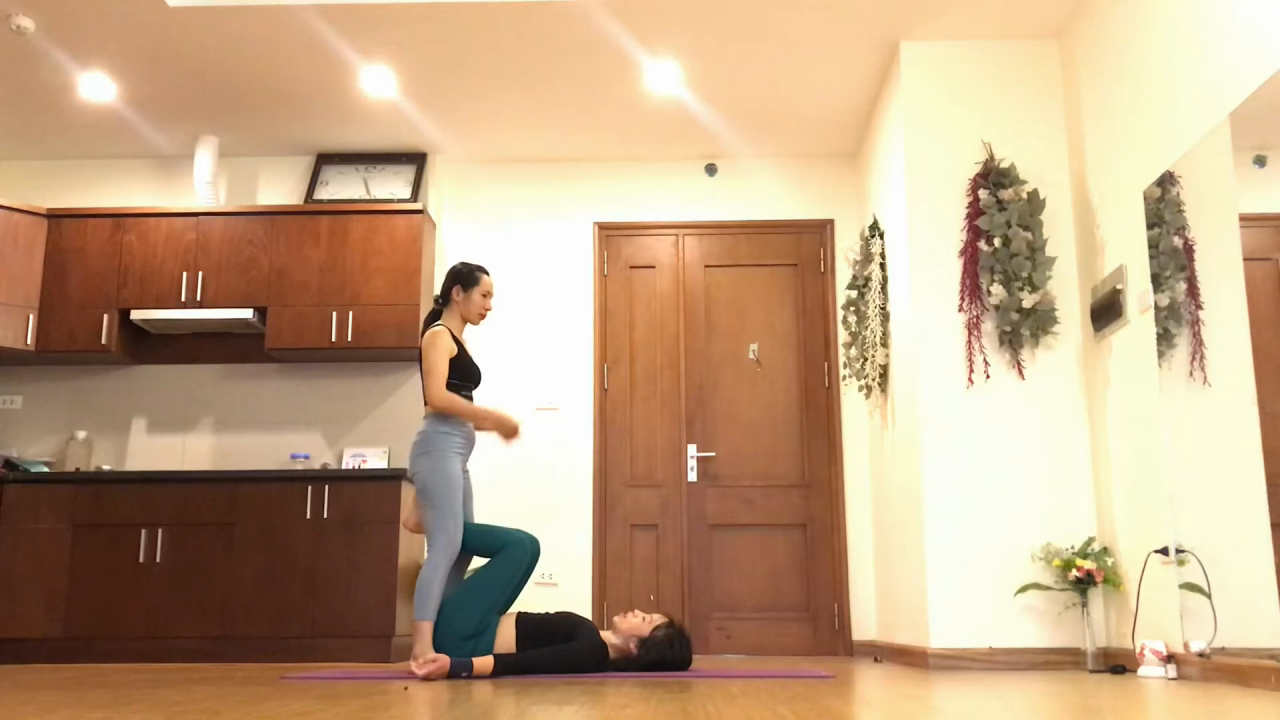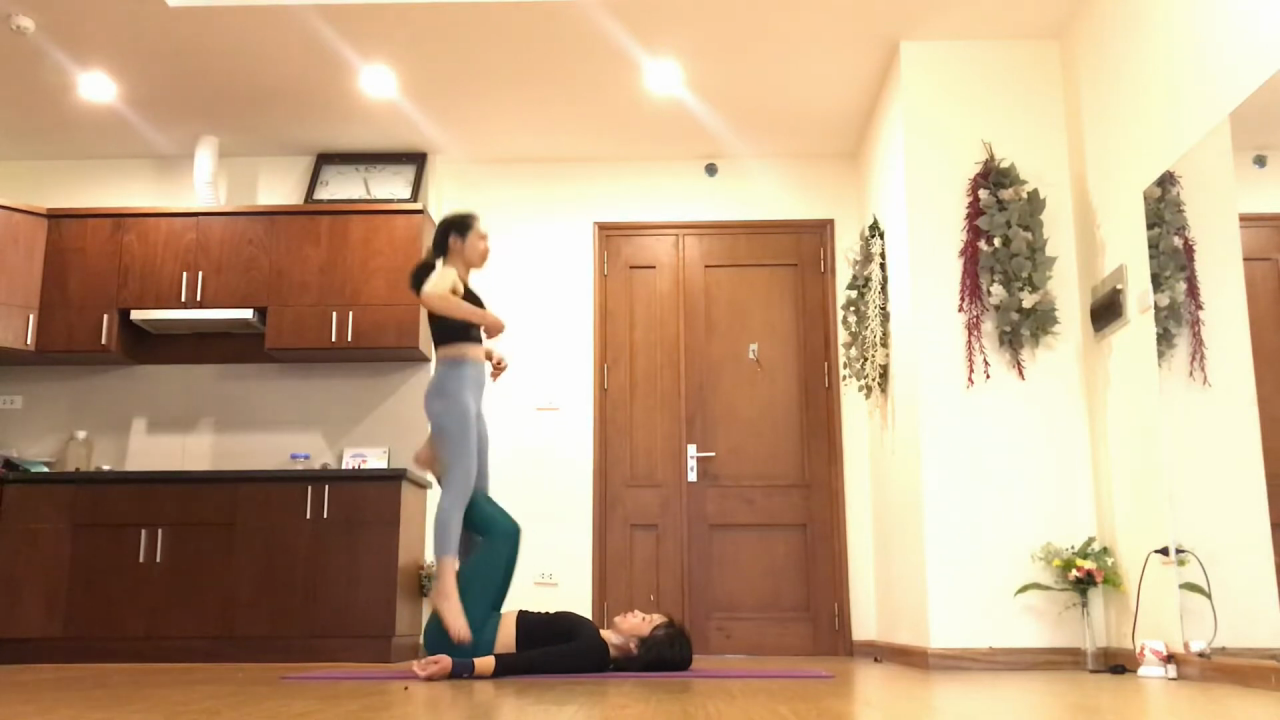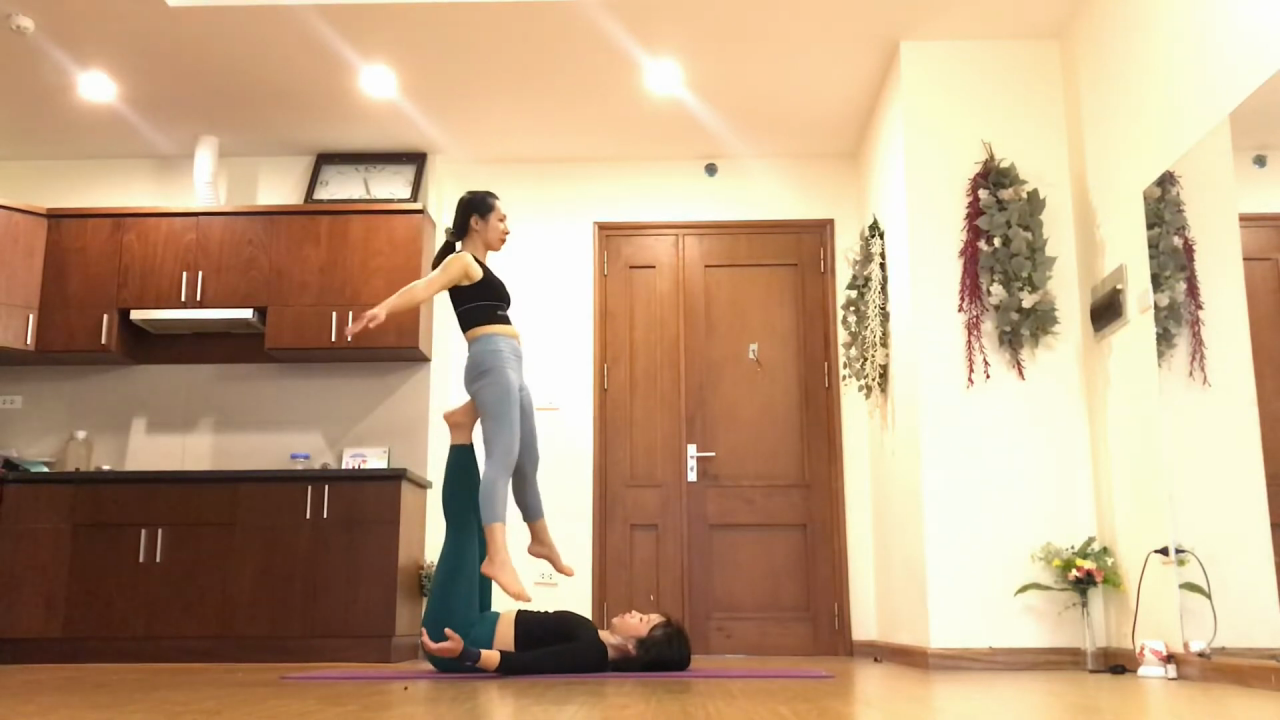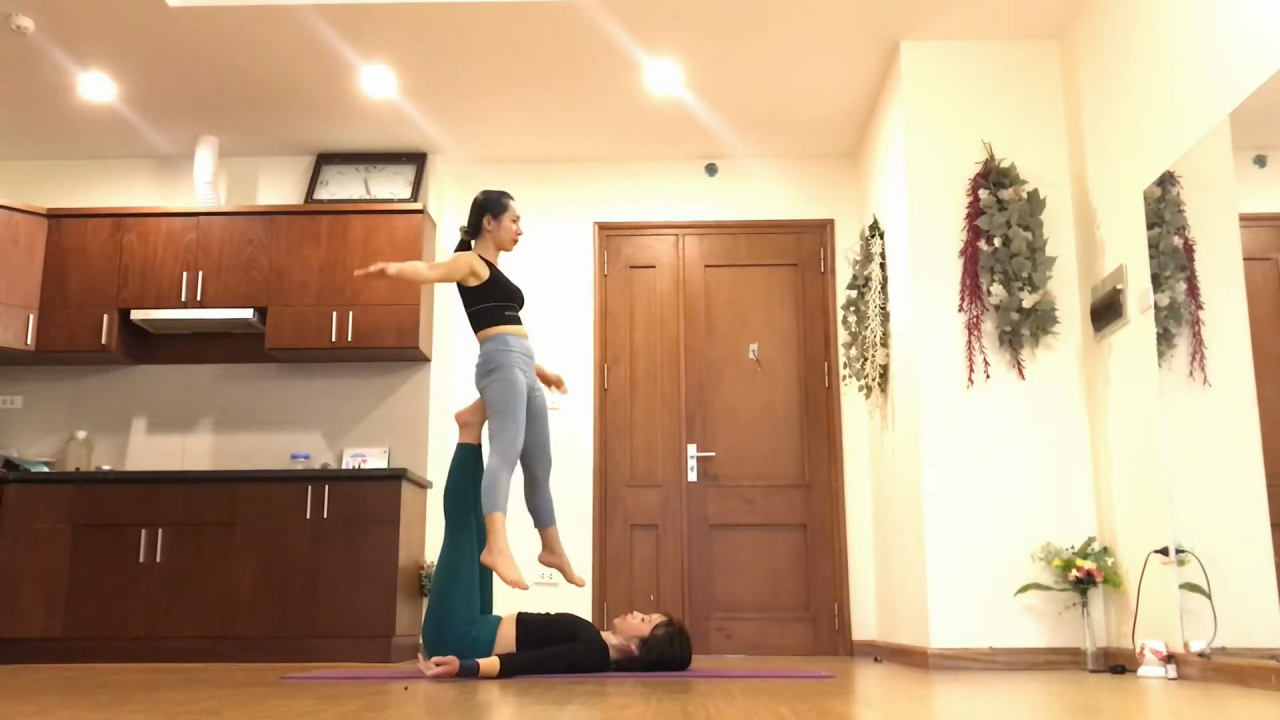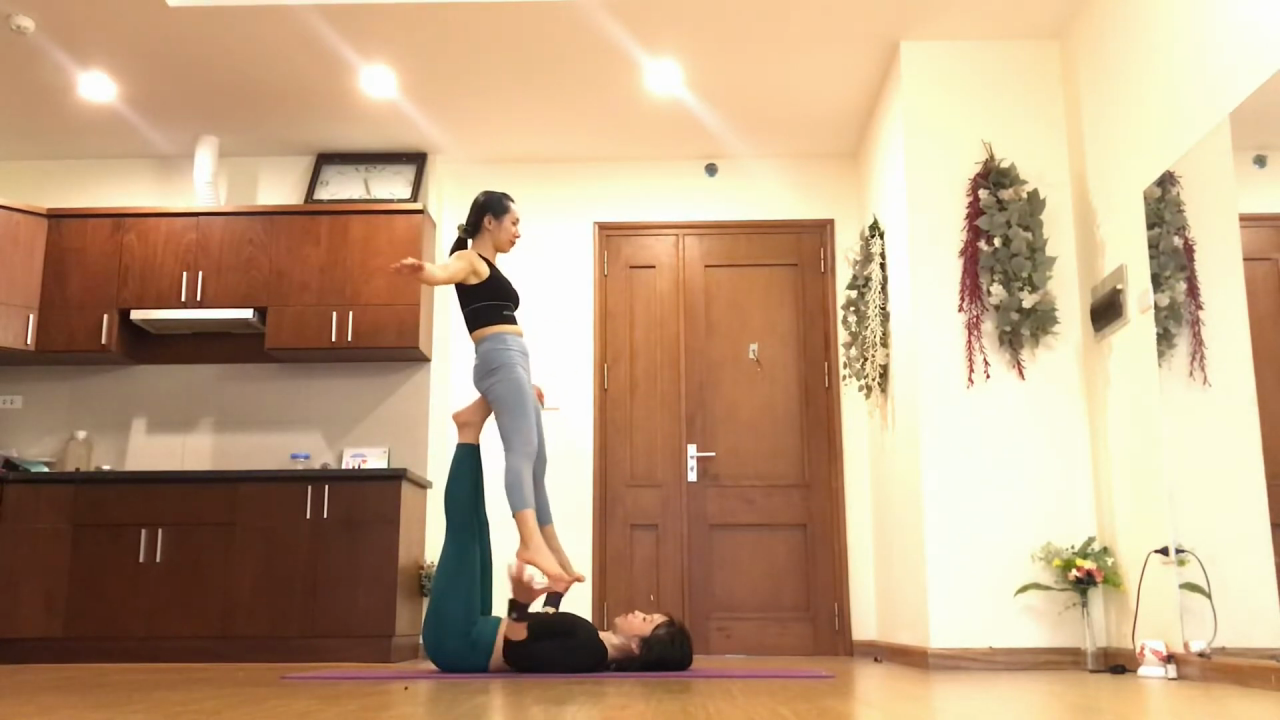
dt=1s
person 1, frame 1
left shoulder: (457, 340)
right shoulder: (438, 334)
right elbow: (436, 396)
left wrist: (489, 421)
right wrist: (493, 417)
left hip: (454, 451)
right hip: (440, 447)
left knee: (462, 549)
right knee: (445, 546)
right ankle: (423, 648)
person 1, frame 2
left shoulder: (462, 285)
right shoulder: (444, 274)
right elbow: (428, 296)
left wrist: (489, 354)
right wrist: (484, 318)
left hip: (468, 393)
right hip: (453, 387)
left knee: (478, 495)
right knee: (460, 487)
left ankle: (457, 583)
right ankle: (446, 588)
person 1, frame 3
left shoulder: (480, 269)
right shoulder: (462, 261)
right elbow: (423, 288)
right wrist: (383, 308)
left hip: (508, 365)
right hip: (492, 361)
left knee: (526, 462)
right knee: (502, 458)
left ankle: (541, 539)
right ankle: (497, 556)
person 1, frame 4
left shoulder: (495, 273)
right shoulder: (471, 262)
right elbow: (428, 270)
left wrist: (541, 370)
right wrist: (393, 267)
left hip: (520, 368)
right hip: (502, 363)
left knee: (539, 465)
right knee: (507, 450)
left ankle: (552, 548)
right ankle: (497, 545)
person 1, frame 5
left shoulder: (490, 270)
right shoulder: (470, 259)
right elbow: (441, 273)
right wrist: (420, 269)
left hip: (513, 362)
right hip: (501, 360)
left knee: (535, 459)
right knee: (523, 449)
left ankle: (549, 544)
right ankle: (531, 542)
person 2, frame 1
left shoulder: (592, 653)
right shoulder: (594, 642)
left elbow: (519, 664)
left wrist: (456, 666)
left hip: (463, 640)
right hip: (475, 637)
left knee: (521, 546)
right knee: (524, 547)
person 2, frame 2
left shoulder: (593, 653)
right shoulder: (595, 641)
left elbow: (522, 663)
left wrist: (458, 666)
left hip: (461, 639)
right hip: (472, 635)
left knee: (502, 532)
right knee: (503, 533)
person 2, frame 3
left shoulder: (592, 654)
right shoulder: (593, 642)
left elbow: (520, 664)
left wrist: (464, 653)
left hip: (452, 637)
right hip: (472, 634)
left knee: (463, 530)
left ankle: (462, 430)
person 2, frame 4
left shoulder: (594, 654)
right shoulder: (596, 644)
left elbow: (518, 665)
left wrist: (462, 666)
left hip: (458, 641)
right hip: (471, 636)
left knee: (461, 531)
left ankle: (471, 430)
person 2, frame 5
left shoulder: (591, 653)
right shoulder: (594, 644)
left elbow: (516, 654)
left wrist: (519, 602)
left hip: (456, 644)
right hip: (468, 643)
left knee: (463, 535)
left ankle: (469, 432)
right ankle: (471, 427)
